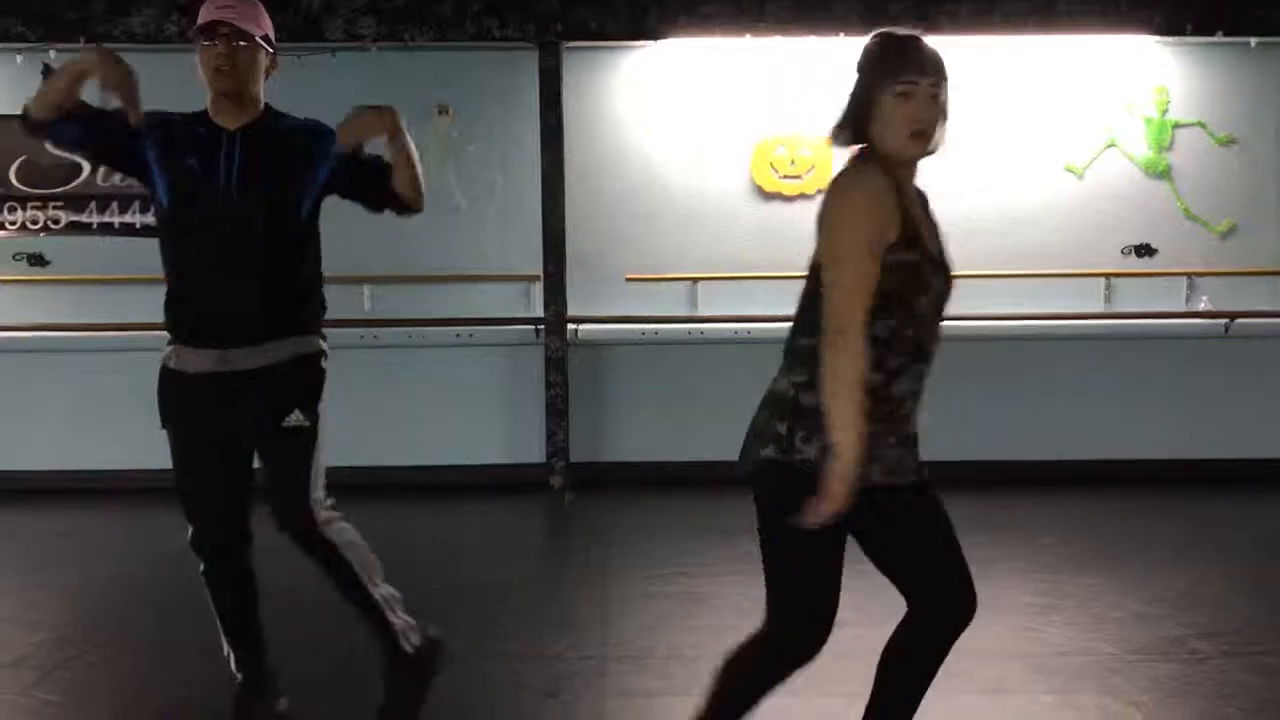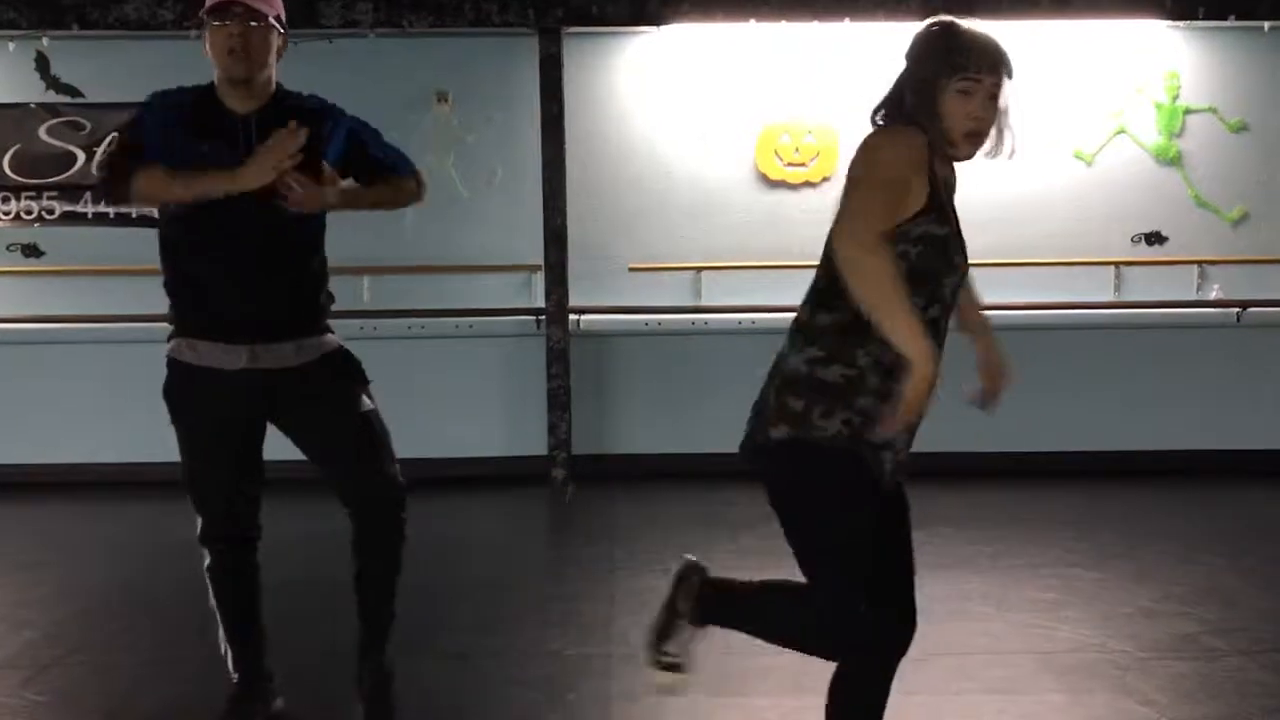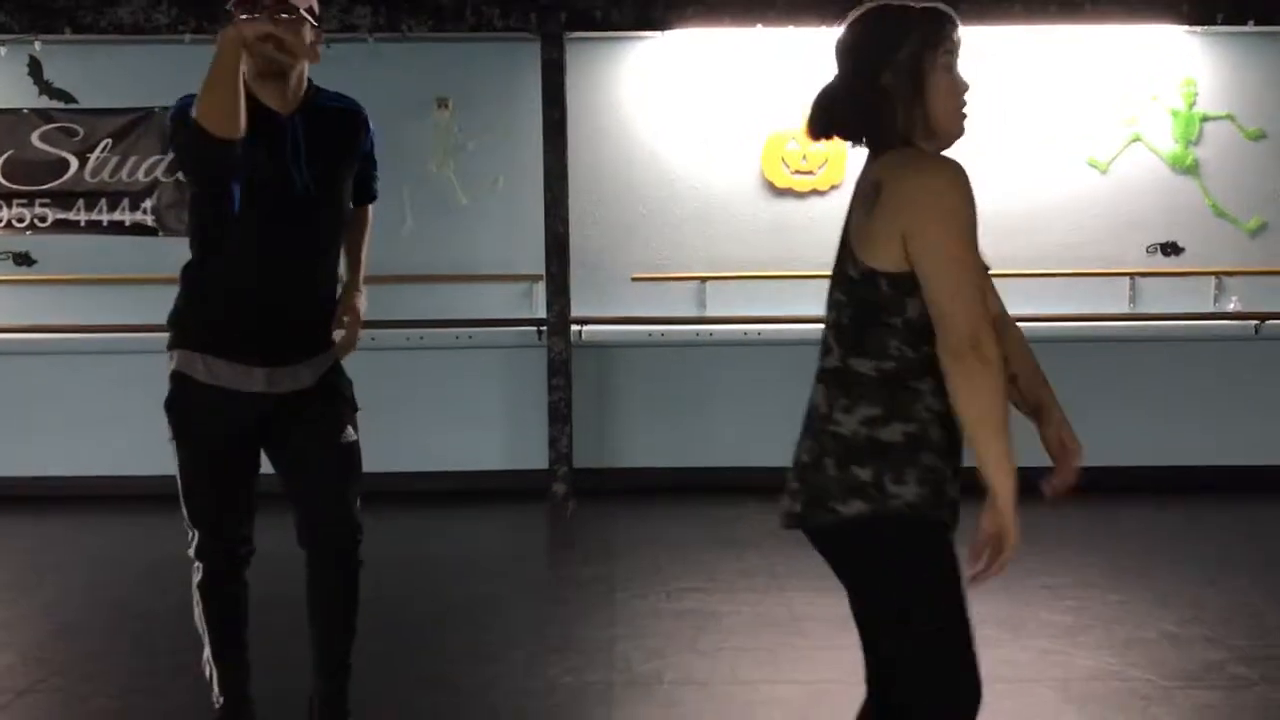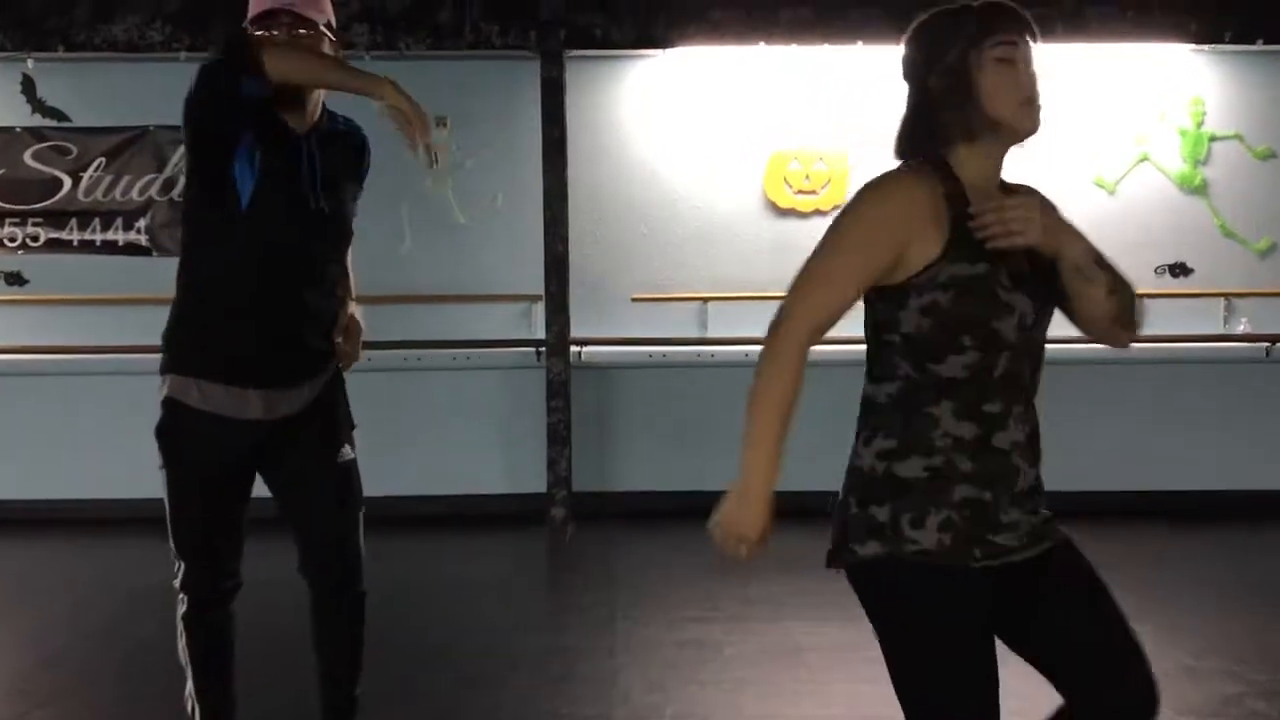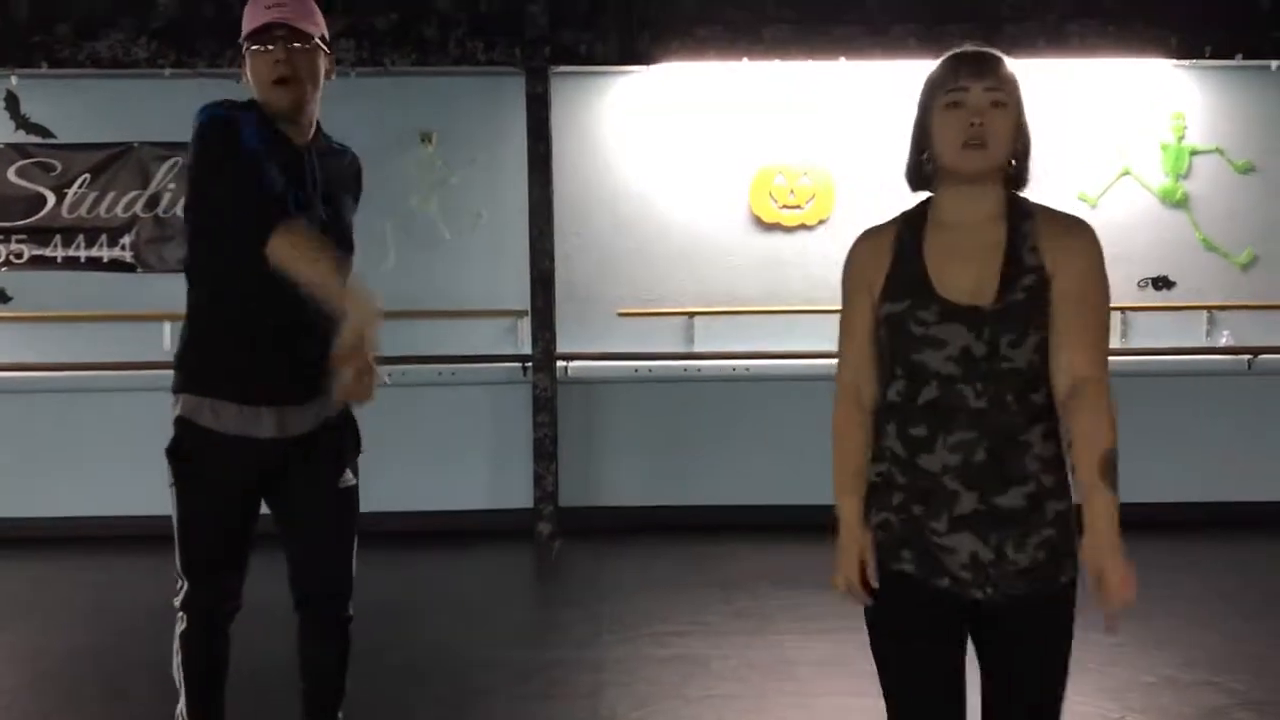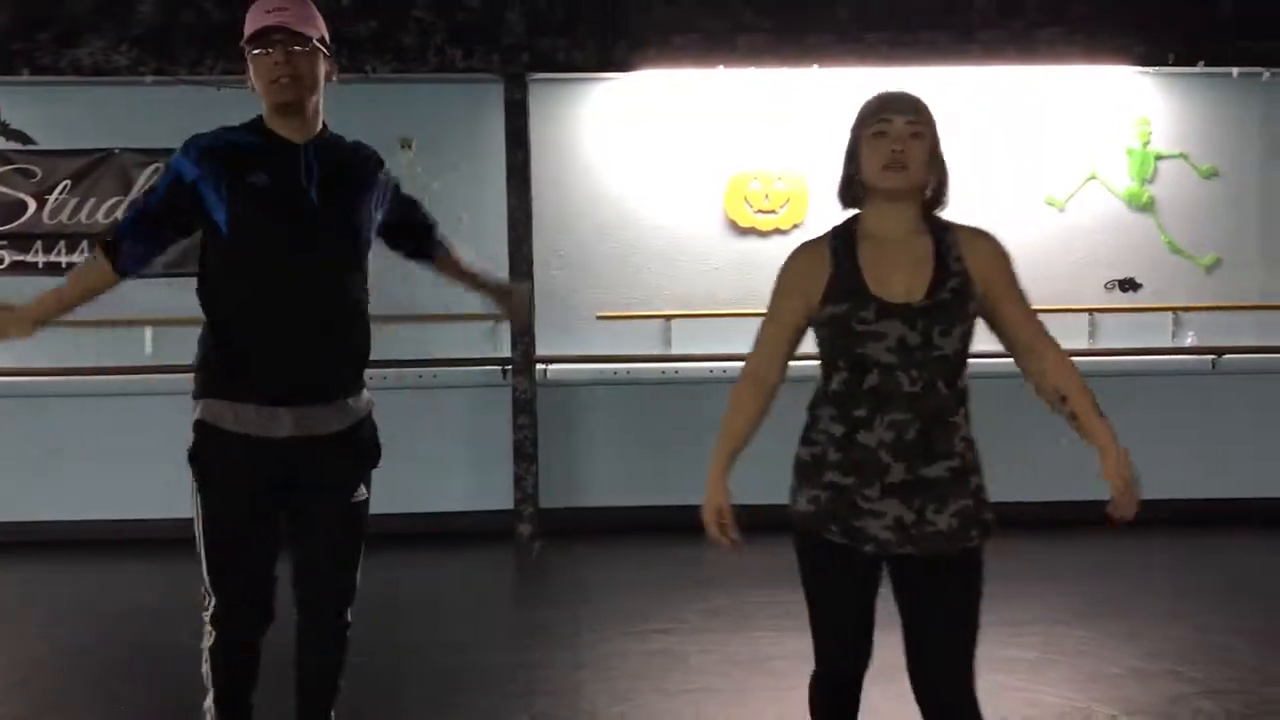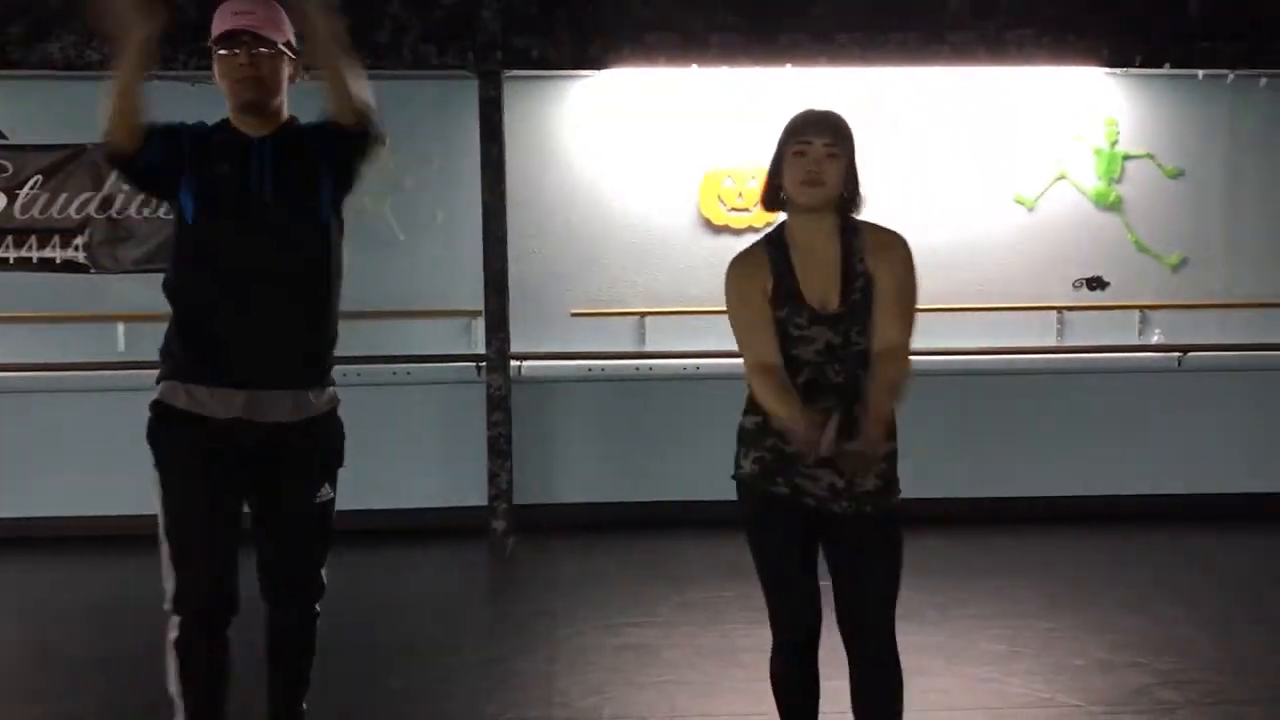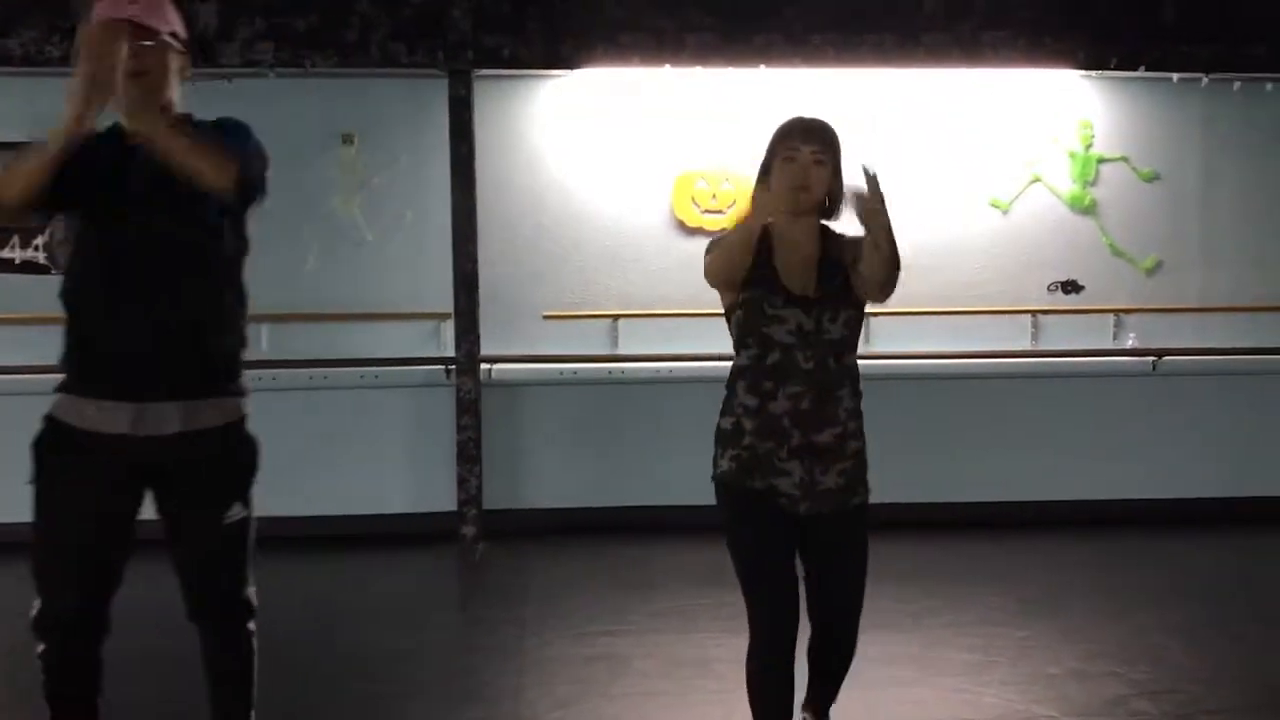
dt=0.4s
person 1, frame 1
left shoulder: (311, 144)
right shoulder: (160, 139)
left elbow: (408, 200)
right elbow: (42, 121)
left wrist: (393, 131)
right wrist: (85, 66)
left hip: (283, 358)
right hip: (193, 366)
left knee: (302, 511)
right knee: (214, 533)
left ankle: (408, 646)
person 1, frame 2
left shoulder: (323, 124)
right shoulder: (172, 116)
left elbow: (407, 183)
right elbow: (120, 182)
left wrist: (339, 199)
right wrist: (242, 176)
left hip: (305, 350)
right hip: (206, 361)
left knee: (379, 494)
right knee: (225, 530)
left ankle: (373, 662)
person 1, frame 3
left shoulder: (346, 121)
right shoulder: (198, 117)
right elbow: (222, 145)
left wrist: (353, 287)
left hip: (311, 370)
right hip: (214, 373)
left knee: (336, 538)
right knee: (219, 549)
person 1, frame 4
left shoulder: (347, 144)
right shoulder: (223, 123)
right elbow: (237, 62)
left wrist: (346, 307)
right wrist: (382, 89)
left hip: (308, 395)
right hip: (207, 397)
left knee: (338, 571)
right knee: (206, 583)
person 1, frame 5
left shoulder: (343, 166)
right shoulder: (225, 131)
right elbow: (270, 220)
left wrist: (346, 327)
right wrist: (356, 308)
left hip: (318, 417)
right hip: (220, 416)
left knee: (328, 596)
right knee: (207, 599)
person 1, frame 6
left shoulder: (363, 169)
right shoulder: (210, 160)
left elbow: (420, 236)
right elbow: (128, 247)
left wrist: (489, 287)
left hip: (339, 423)
right hip: (239, 423)
left knee: (329, 600)
right knee: (237, 605)
person 1, frame 7
left shoulder: (325, 153)
right shoulder: (186, 152)
left elbow: (357, 117)
right elbow: (125, 150)
left hip: (301, 413)
right hip: (198, 410)
left knee: (296, 591)
right knee: (199, 598)
person 1, frame 8
left shoulder: (223, 145)
right shoulder: (84, 158)
left elbow: (231, 179)
left wrist: (139, 113)
right wrist: (80, 108)
left hip: (203, 421)
right hip: (89, 420)
left knee: (223, 606)
right knee: (65, 614)
person 2, frame 1
left shoulder: (911, 203)
right shoulder: (865, 189)
right elbow: (841, 326)
right wrist: (846, 449)
left hip: (882, 452)
right hip: (808, 448)
left knee: (947, 601)
right knee: (797, 628)
person 2, frame 2
left shoulder: (936, 172)
right shoulder: (897, 148)
left elbow: (941, 268)
right elbow: (854, 239)
left wrist: (985, 340)
right wrist: (918, 352)
left hip: (866, 440)
right hip: (817, 427)
left knee: (889, 627)
right knee: (853, 623)
right ankle: (702, 597)
person 2, frame 3
left shoulder: (896, 182)
right shoulder: (926, 181)
left elbow: (988, 323)
right elbow: (964, 345)
left wrist: (1051, 416)
right wrist: (1002, 492)
left hip: (884, 487)
right hip: (877, 491)
person 2, frame 4
left shoulder: (1024, 209)
right shoulder: (905, 200)
left elbow: (1119, 326)
right elbow: (792, 331)
left wrist: (1068, 246)
right wrist: (754, 483)
left hip: (1010, 522)
right hip: (912, 530)
person 2, frame 5
left shoulder: (1064, 243)
right shoulder: (879, 252)
left elbow: (1083, 386)
right elbow: (857, 396)
left wrist: (1100, 524)
right wrist: (851, 520)
left hip: (1030, 547)
right hip: (907, 546)
person 2, frame 6
left shoulder: (975, 254)
right shoulder: (816, 263)
left elbow: (1038, 354)
right elbow: (761, 373)
left wrist: (1108, 445)
right wrist: (718, 474)
left hip: (944, 507)
right hip: (835, 504)
person 2, frame 7
left shoulder: (884, 251)
right shoulder: (751, 268)
left elbow: (891, 357)
right elbow: (763, 368)
left wrist: (874, 422)
right wrist: (799, 423)
left hip: (864, 472)
right hip: (775, 471)
left knee: (872, 637)
right knee: (794, 632)
person 2, frame 8
left shoulder: (851, 254)
right shoulder: (740, 252)
left elbow: (880, 283)
right elbow: (721, 272)
left wrist: (877, 224)
right wrist: (759, 214)
left hip: (835, 467)
right hip: (752, 467)
left knee: (838, 621)
right knee: (772, 624)
